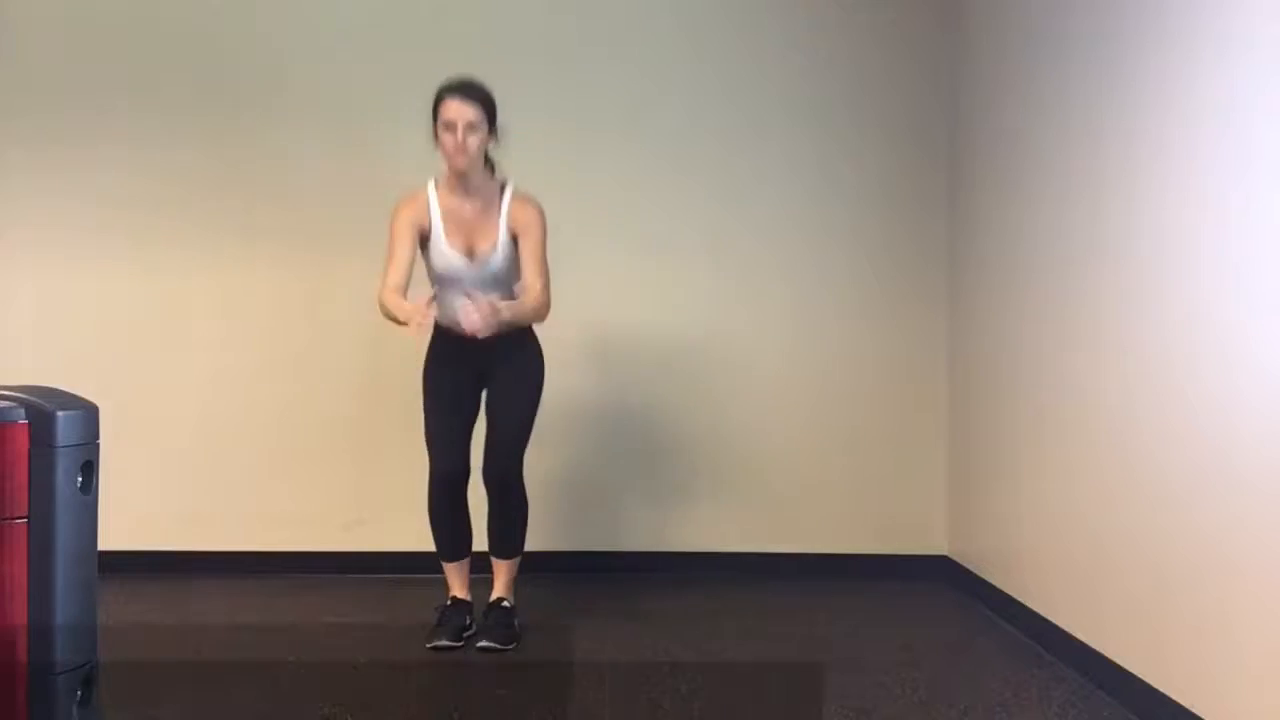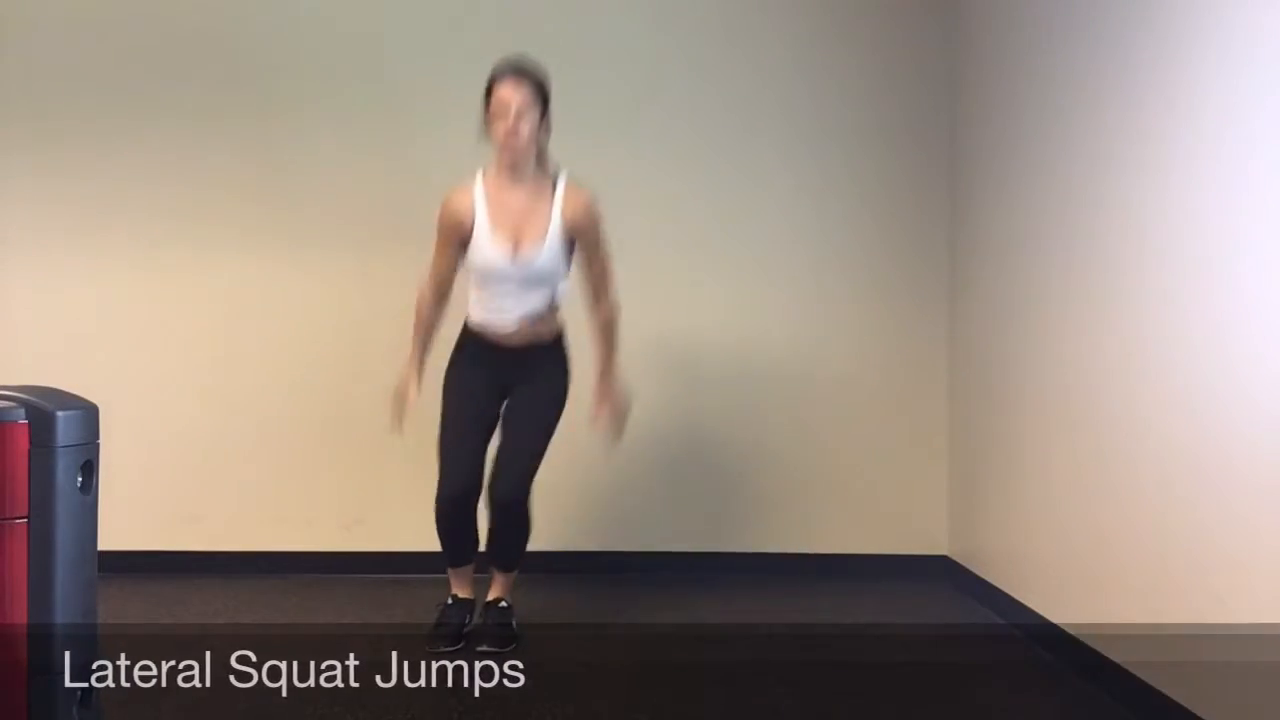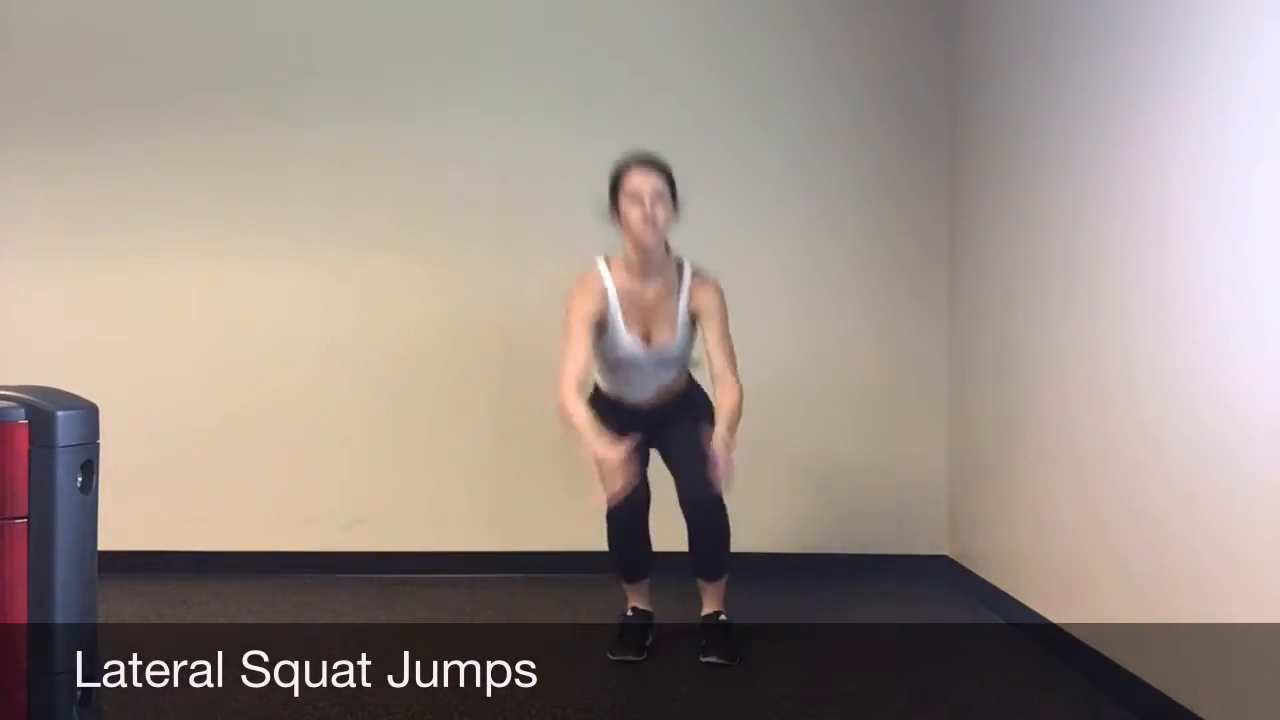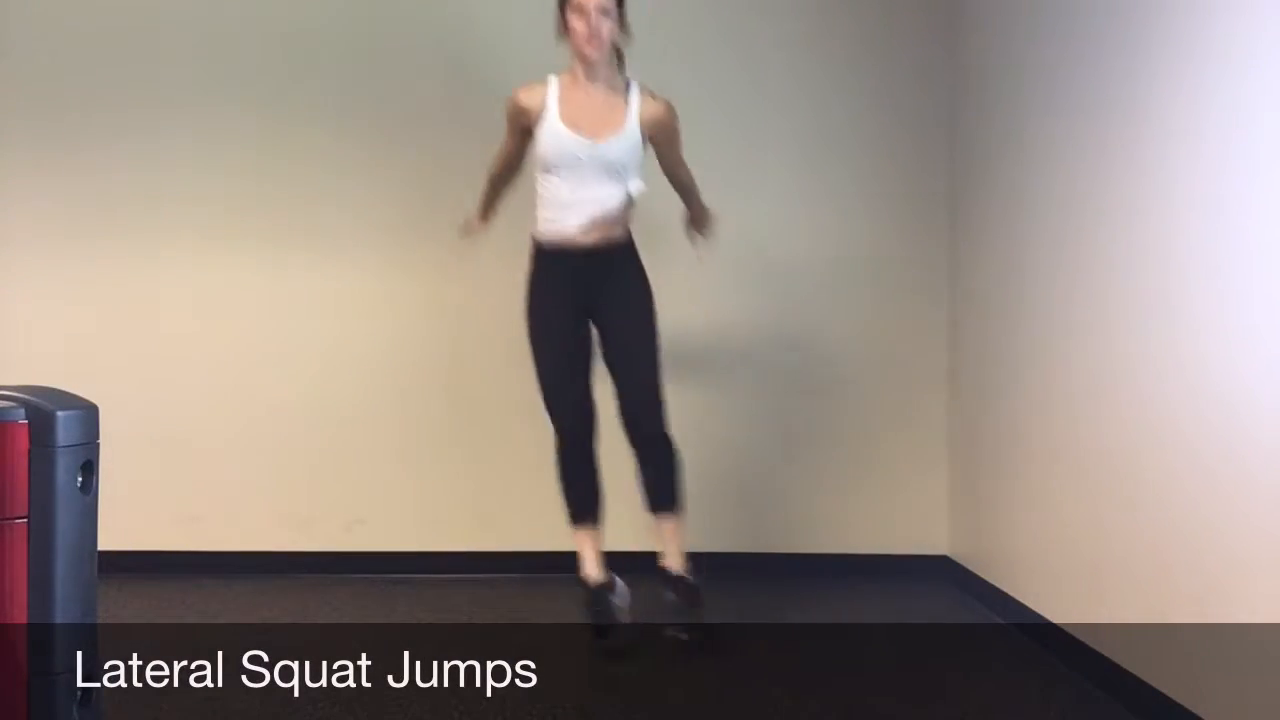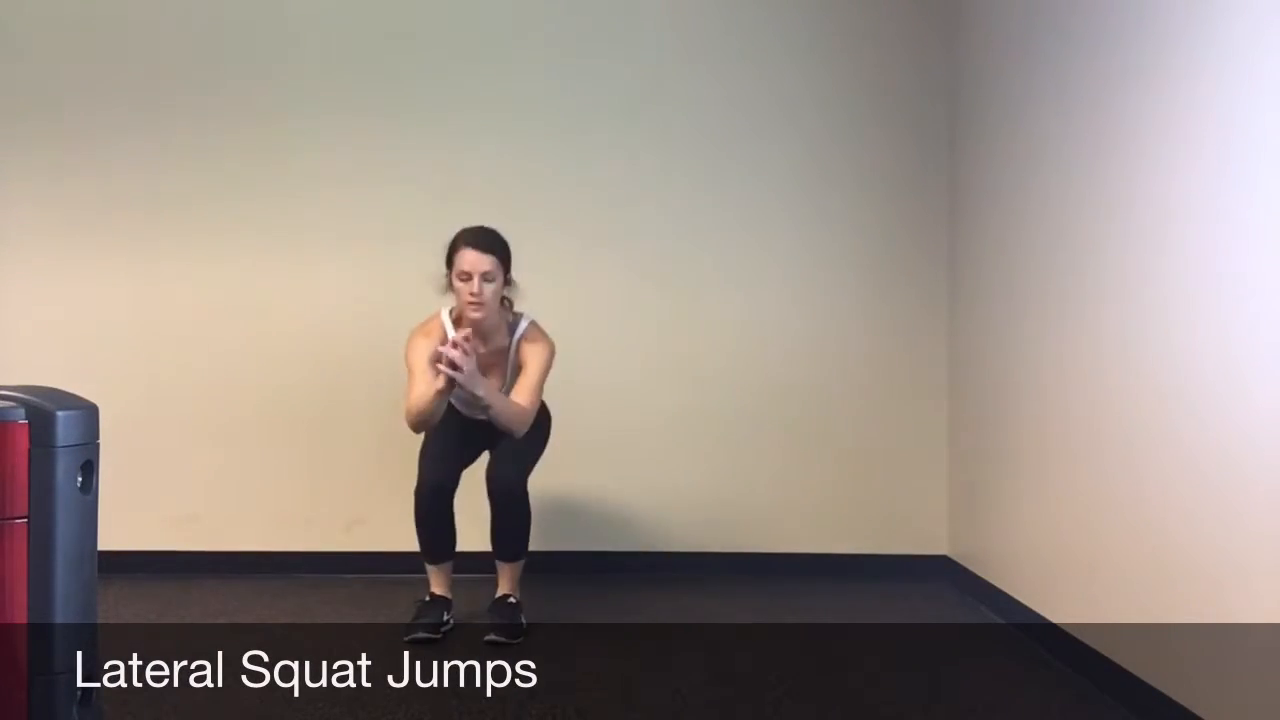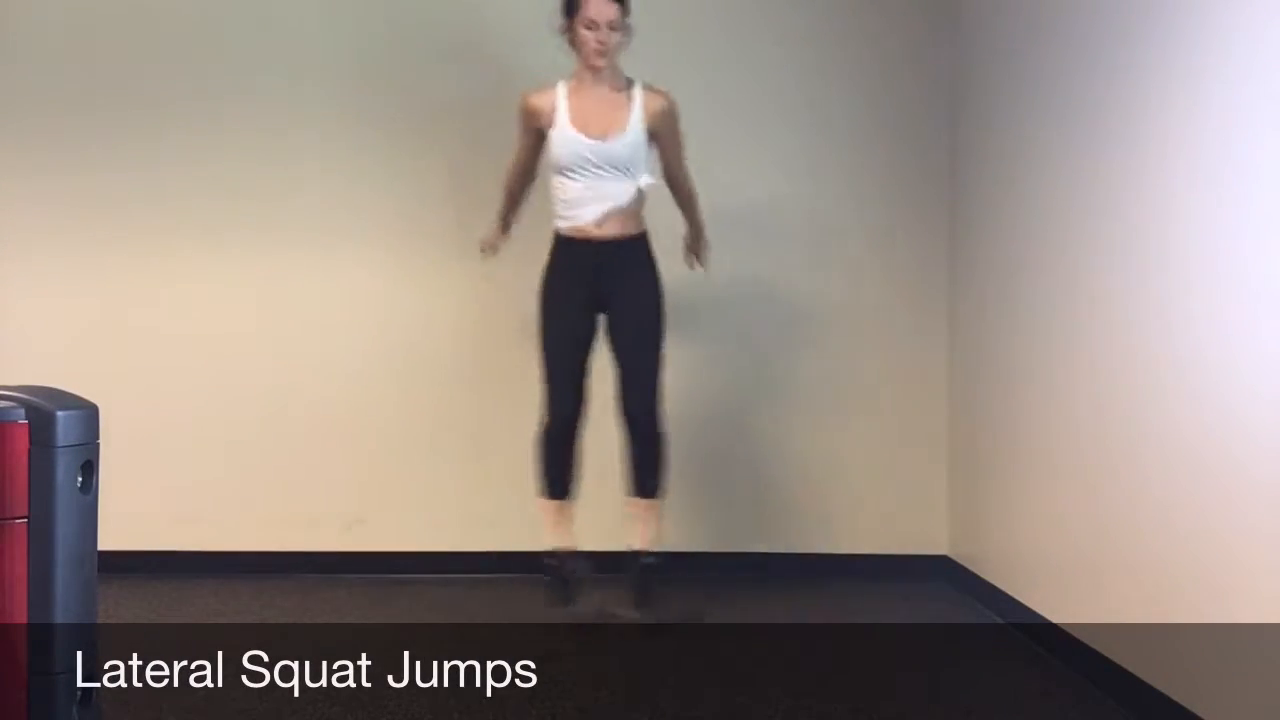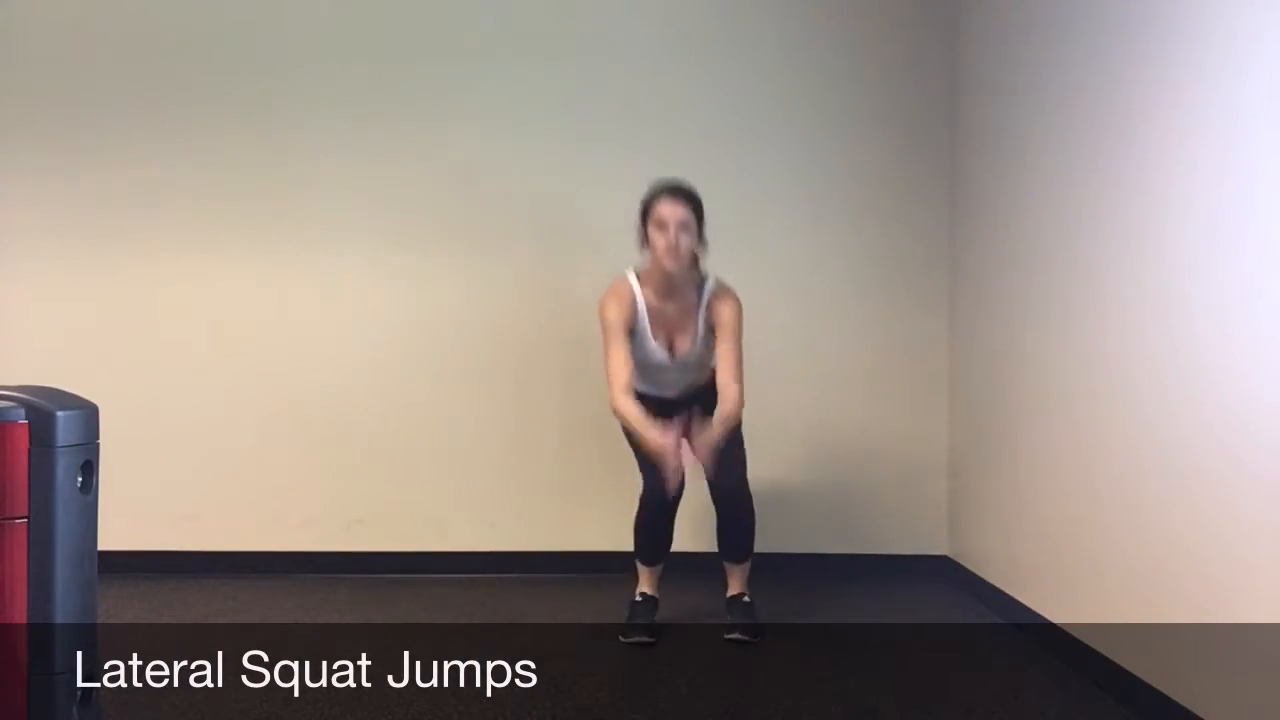
dt=0.7s
person 1, frame 1
left shoulder: (522, 210)
right shoulder: (415, 208)
left elbow: (540, 305)
right elbow: (388, 294)
left wrist: (495, 309)
right wrist: (411, 311)
left hip: (512, 353)
right hip: (450, 353)
left knee: (502, 468)
right knee: (446, 470)
left ankle: (503, 599)
right ankle: (457, 599)
person 1, frame 2
left shoulder: (574, 205)
right shoulder: (463, 205)
left elbow: (602, 299)
right elbow: (434, 292)
left wrist: (608, 375)
right wrist: (413, 367)
left hip: (542, 365)
right hip: (476, 359)
left knee: (509, 487)
right knee: (455, 489)
left ankle: (500, 600)
right ankle: (459, 598)
person 1, frame 3
left shoulder: (701, 290)
right shoulder: (592, 290)
left elbow: (729, 383)
right elbow: (569, 388)
left wrist: (724, 439)
right wrist: (600, 448)
left hip: (683, 411)
right hip: (618, 416)
left knee: (704, 500)
right knee: (626, 498)
left ankle: (714, 614)
right ankle: (638, 610)
person 1, frame 4
left shoulder: (649, 111)
right shoulder: (531, 103)
left elbow: (676, 170)
right elbow: (506, 164)
left wrist: (697, 210)
right wrist: (483, 211)
left hip: (620, 277)
right hip: (552, 284)
left knee: (645, 421)
right knee: (572, 426)
left ankle: (674, 570)
right ankle: (595, 574)
person 1, frame 5
left shoulder: (533, 341)
right shoulder: (430, 336)
left elbow: (521, 418)
right elbow: (416, 414)
left wrist: (480, 391)
right wrist: (443, 384)
left hip: (516, 423)
right hip: (458, 420)
left knee: (505, 483)
right knee: (431, 487)
left ankle: (508, 597)
right ankle: (438, 596)
person 1, frame 6
left shoulder: (654, 106)
right shoulder: (542, 106)
left elbow: (676, 176)
right elbow: (522, 172)
left wrist: (695, 231)
right wrist: (502, 228)
left hip: (631, 265)
right hip: (569, 265)
left knee: (641, 405)
right knee: (563, 405)
left ankle: (644, 550)
right ankle: (560, 546)
person 1, frame 7
left shoulder: (721, 303)
right shoulder: (622, 300)
left elbow: (731, 393)
right elbow: (619, 393)
left wrist: (707, 440)
right wrist: (657, 441)
left hip: (703, 402)
right hip: (649, 407)
left knee: (731, 489)
right knee: (662, 487)
left ankle: (736, 595)
right ankle: (644, 593)
